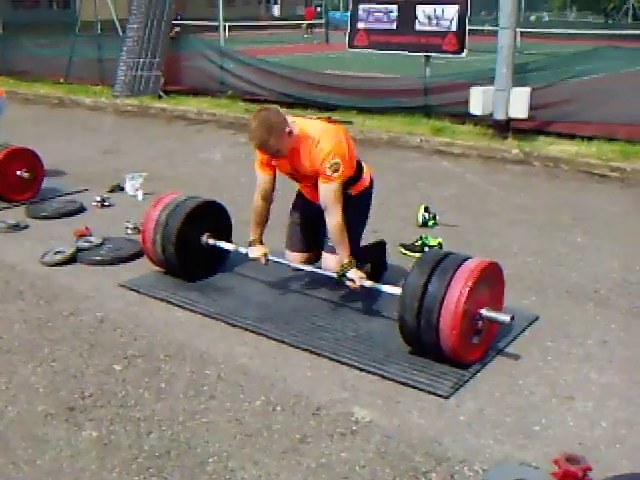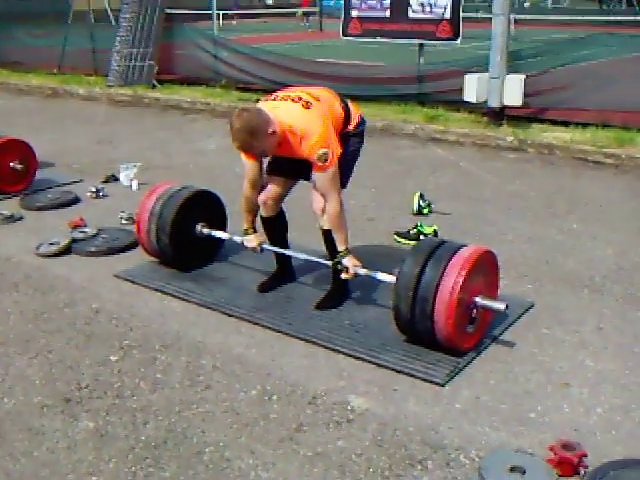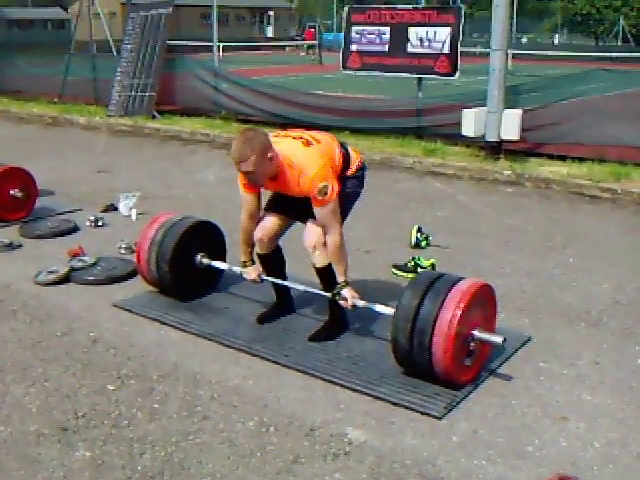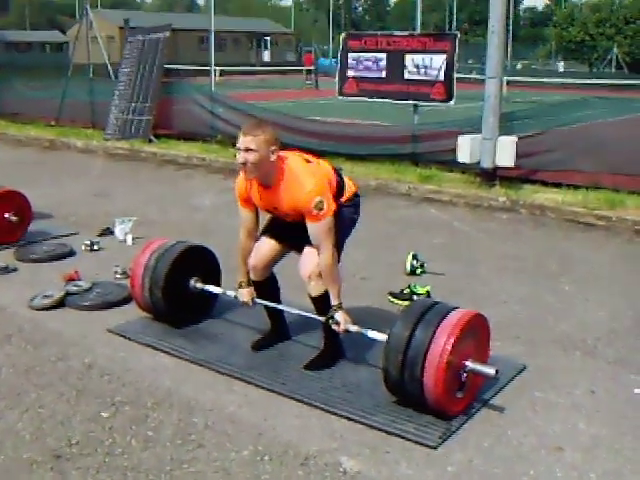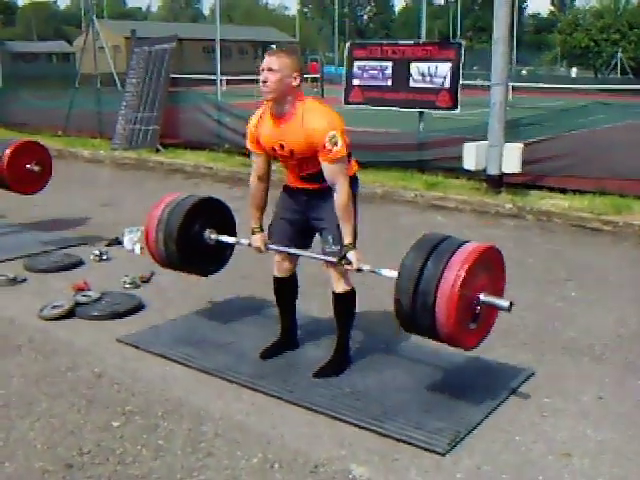
dt=1s
person 1, frame 1
left shoulder: (326, 145)
right shoulder: (270, 142)
left elbow: (332, 211)
right elbow: (263, 196)
left wrist: (347, 264)
right wrist: (255, 241)
left hip: (352, 194)
right hip: (311, 195)
left knee: (333, 266)
right knee: (296, 260)
left ankle: (373, 253)
person 1, frame 2
left shoulder: (312, 134)
right shoulder: (253, 128)
left elbow: (332, 200)
right elbow: (251, 185)
left wrist: (344, 253)
right wrist: (249, 230)
left hip: (344, 129)
left knee: (321, 205)
right knee: (267, 199)
left ankle: (340, 282)
right ankle: (284, 269)
person 1, frame 3
left shoulder: (310, 170)
right shoulder: (251, 163)
left elbow: (333, 232)
right elbow: (249, 216)
left wrist: (343, 284)
right wrist: (247, 262)
left hip: (345, 174)
left knee: (313, 241)
right knee: (263, 235)
left ankle: (337, 316)
right ankle: (283, 300)
person 1, frame 4
left shoulder: (306, 185)
right shoulder: (245, 182)
left elbow: (325, 251)
right elbow: (247, 233)
left wrist: (336, 307)
right wrist: (244, 283)
left hip: (340, 205)
right hip: (291, 212)
left knee: (309, 270)
right knee: (257, 263)
left ankle: (333, 345)
right ankle: (278, 328)
person 1, frame 5
left shoulder: (320, 121)
right shoulder: (258, 123)
left elbow: (339, 188)
right elbow: (259, 178)
left wrist: (349, 246)
right wrist: (256, 229)
left hip: (332, 185)
right hip: (297, 189)
left knee: (337, 268)
right knee: (281, 262)
left ankle: (342, 351)
right ankle: (288, 335)
